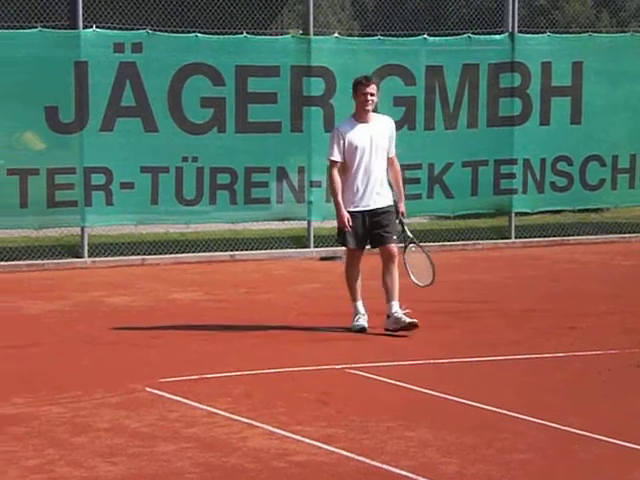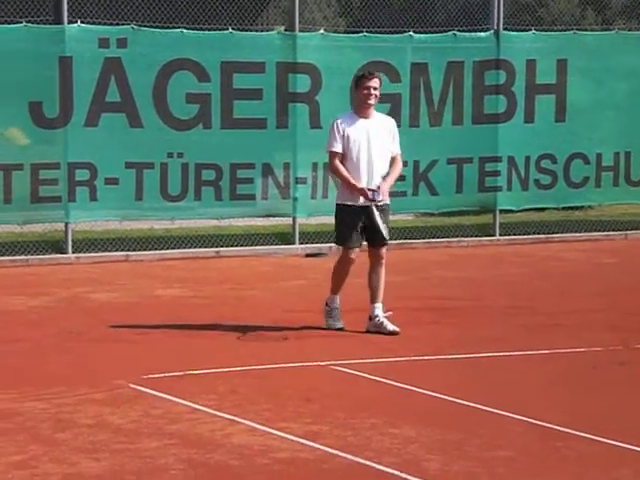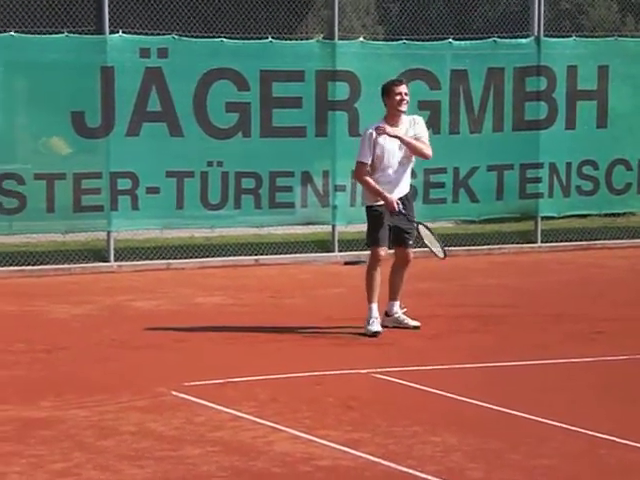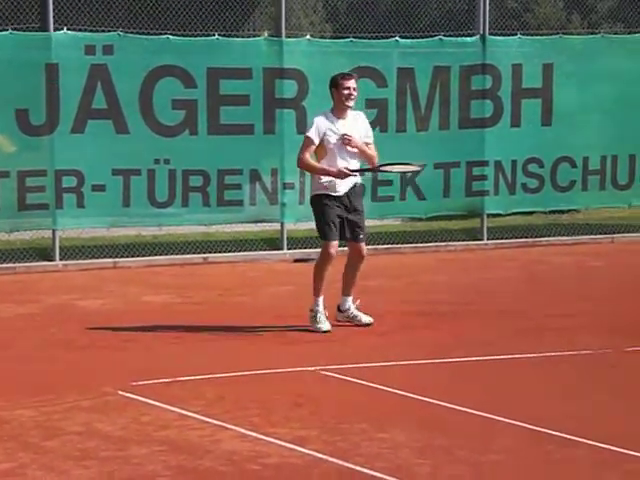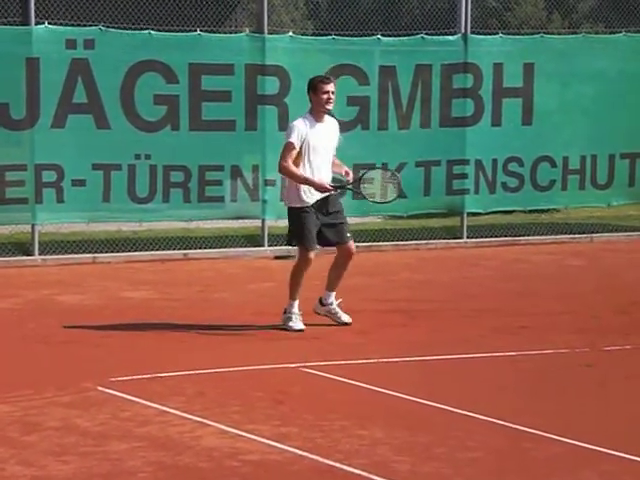
dt=1s
person 1, frame 1
left shoulder: (387, 124)
right shoulder: (342, 130)
left elbow: (392, 163)
right elbow: (334, 171)
left wrist: (401, 199)
right wrist: (339, 208)
left hip: (383, 203)
right hip: (354, 207)
left knee: (391, 254)
right knee: (353, 257)
left ankle: (393, 314)
right ankle: (359, 312)
person 1, frame 2
left shoulder: (388, 123)
right shoulder: (341, 123)
left elbow: (397, 161)
right elbow: (334, 163)
left wrist: (386, 184)
right wrist: (357, 188)
left hip: (379, 203)
right hip: (349, 202)
left knee: (379, 257)
right knee: (349, 256)
left ankle: (376, 316)
right ankle: (332, 303)
person 1, frame 3
left shoulder: (414, 123)
right shoulder: (372, 133)
left elbow: (427, 153)
right elbow: (360, 173)
left wrist: (399, 135)
right wrist: (384, 196)
left hip: (403, 198)
right hip: (378, 202)
left knee: (405, 257)
right knee: (377, 256)
left ankle: (392, 311)
right ankle: (373, 316)
person 1, frame 4
left shoulder: (360, 119)
right shoulder: (320, 122)
left elbow: (374, 160)
right elbow: (302, 160)
left wrist: (358, 145)
right wrist: (331, 171)
left hip: (352, 193)
right hip: (325, 194)
left knee: (358, 252)
right knee: (329, 250)
left ankle: (345, 307)
right ankle: (317, 309)
person 1, frame 5
left shoulder: (333, 125)
right shoulder: (299, 126)
right elbow: (284, 166)
left wrist: (342, 169)
right wrist: (312, 182)
left hip: (327, 198)
right hip: (303, 201)
left knee: (347, 250)
right knee: (307, 256)
left ankle: (326, 302)
right ankle: (291, 311)
